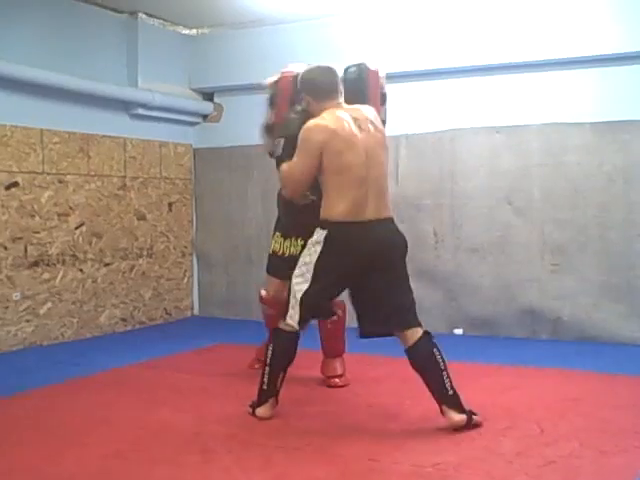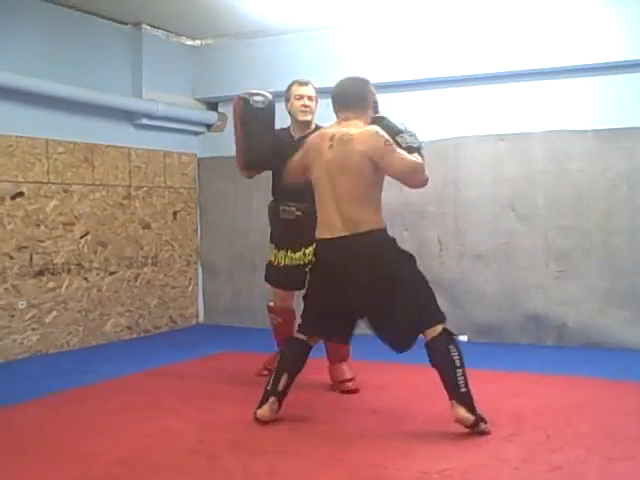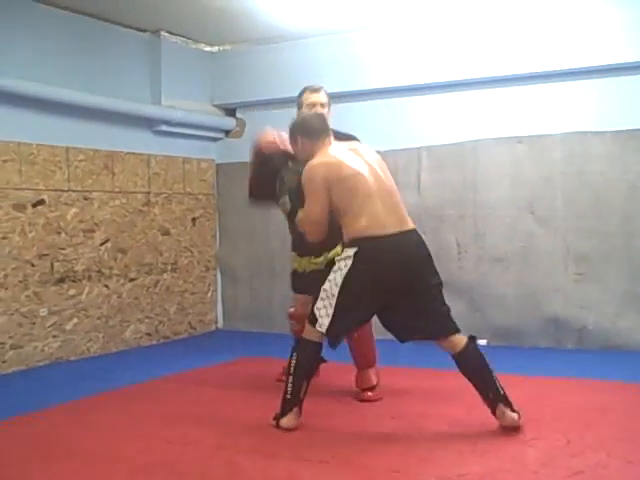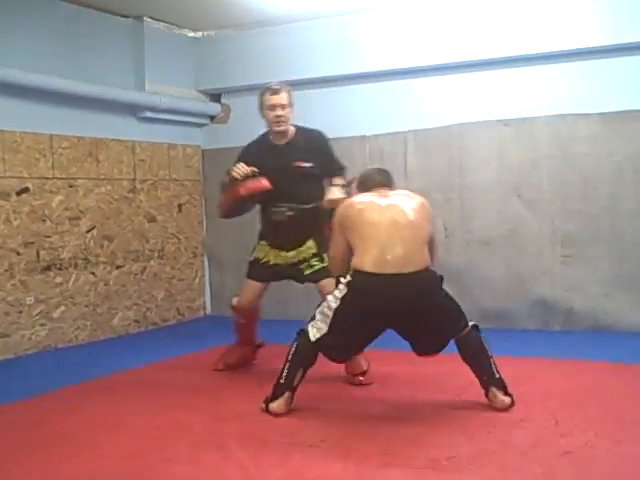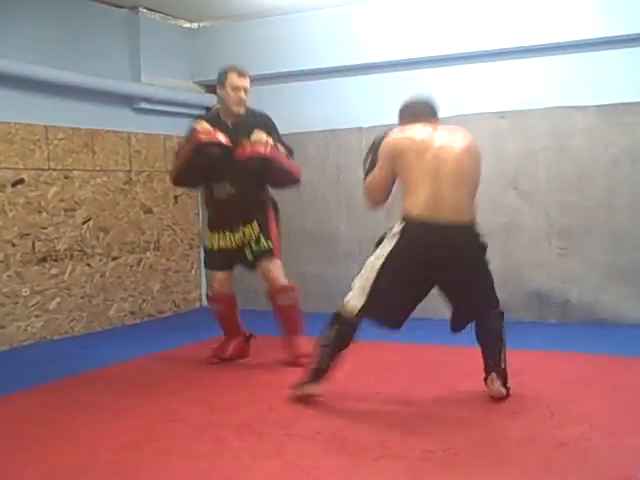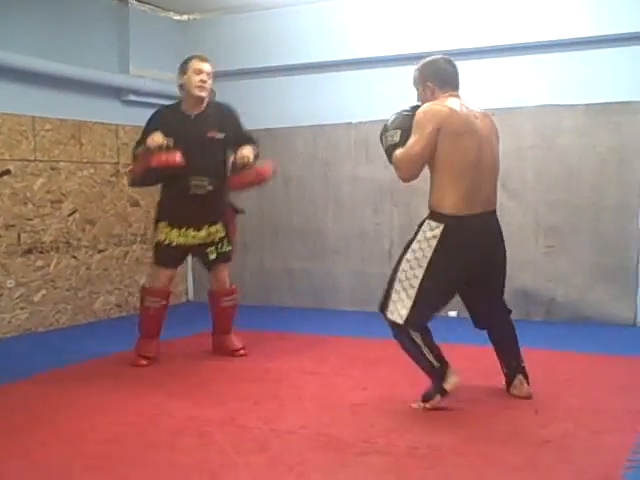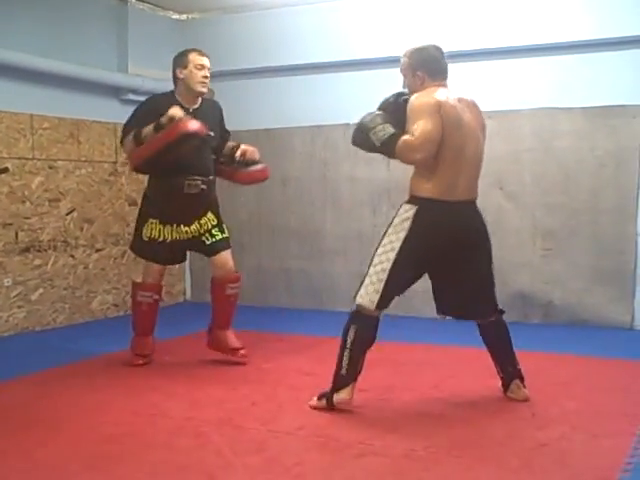
dt=0.3s
person 1, frame 1
left shoulder: (316, 129)
right shoulder: (371, 117)
left elbow: (292, 188)
left wrist: (292, 156)
left hip: (338, 237)
right hip: (383, 234)
left knee: (290, 318)
right knee: (409, 327)
left ankle: (267, 400)
right ankle: (452, 408)
person 1, frame 2
left shoulder: (316, 140)
right shoulder: (373, 137)
left elbow: (292, 176)
right elbow: (418, 178)
right wrist: (407, 143)
left hip: (329, 252)
right hip: (373, 248)
left knee: (307, 332)
right knee: (433, 325)
left ankle: (270, 402)
right ankle: (464, 406)
person 1, frame 3
left shoulder: (317, 168)
right shoulder: (362, 148)
left elbow: (314, 232)
left wrist: (296, 207)
left hip: (368, 253)
right hip: (410, 246)
left knee: (314, 330)
right knee: (447, 332)
left ankle: (290, 411)
right ankle: (503, 407)
person 1, frame 4
left shoulder: (348, 208)
right shoulder: (419, 202)
left elbow: (337, 264)
left hip: (368, 286)
right hip: (418, 284)
left knee: (315, 334)
right knee: (462, 329)
left ankle: (281, 398)
right ankle: (496, 391)
person 1, frame 5
left shoulder: (395, 139)
right shoulder: (468, 142)
left elbow: (374, 197)
left wrist: (372, 165)
left hip: (415, 237)
right hip: (462, 238)
left knee: (353, 306)
right knee: (486, 309)
left ankle: (314, 378)
right ankle: (497, 378)
person 1, frame 6
left shoulder: (432, 113)
right shoulder: (486, 121)
left elbow: (406, 169)
left wrist: (392, 141)
left hip: (447, 229)
right hip: (487, 227)
left knee: (400, 314)
right knee: (493, 309)
left ankle: (442, 378)
right ankle: (518, 378)
person 1, frame 7
left shoulder: (424, 101)
right shoulder: (472, 110)
left elbow: (421, 150)
left wrist: (384, 134)
left hip: (426, 216)
right hip: (466, 217)
left knee: (367, 304)
right knee: (482, 306)
left ankle: (341, 388)
right ankle: (514, 381)
person 2, frame 1
right shoulder: (292, 124)
right elbow: (274, 147)
right wrist: (277, 104)
right hip: (290, 224)
right knee: (274, 292)
left ankle: (333, 361)
person 2, frame 2
right shoulder: (275, 139)
right elbow: (248, 167)
right wrist: (246, 125)
left hip: (320, 235)
right hip: (284, 236)
right knee: (280, 304)
left ankle: (340, 367)
person 2, frame 3
left shoulder: (347, 144)
right shoulder: (287, 151)
right elbow: (261, 192)
right wrist: (263, 158)
left hip: (341, 240)
right hip: (305, 243)
right knee: (301, 311)
left ankle: (367, 374)
person 2, frame 4
left shoulder: (313, 140)
right shoulder: (254, 152)
left elbow: (336, 173)
right elbow: (231, 206)
left wrist: (336, 190)
right wrist: (234, 181)
left hip: (312, 233)
right hip: (273, 237)
left knee: (331, 293)
right knee: (245, 301)
left ankle: (354, 359)
right ankle: (245, 347)
person 2, frame 5
left shoulder: (260, 122)
right shoulder: (206, 124)
left elbow: (287, 167)
right elbow: (181, 174)
left wrist: (270, 147)
right wrist: (193, 141)
left hip: (256, 214)
right hip: (220, 218)
left knee: (275, 278)
right knee: (219, 287)
left ankle: (295, 339)
right ankle: (236, 338)
person 2, frame 6
left shoulder: (222, 113)
right shoulder: (164, 117)
left elbow: (248, 143)
right elbow: (139, 163)
left wrist: (246, 153)
right wrist: (148, 147)
left hip: (214, 211)
right hip: (174, 212)
left knee: (221, 281)
right knee: (160, 280)
left ankle: (224, 335)
right ankle: (148, 343)
person 2, frame 7
left shoulder: (213, 108)
right shoulder: (155, 105)
right elbow: (127, 145)
left wrist: (239, 150)
right wrist: (162, 123)
left hip: (202, 203)
right hip: (163, 202)
left knee: (226, 269)
right knee: (152, 275)
left ankle: (218, 333)
right ankle: (142, 341)
